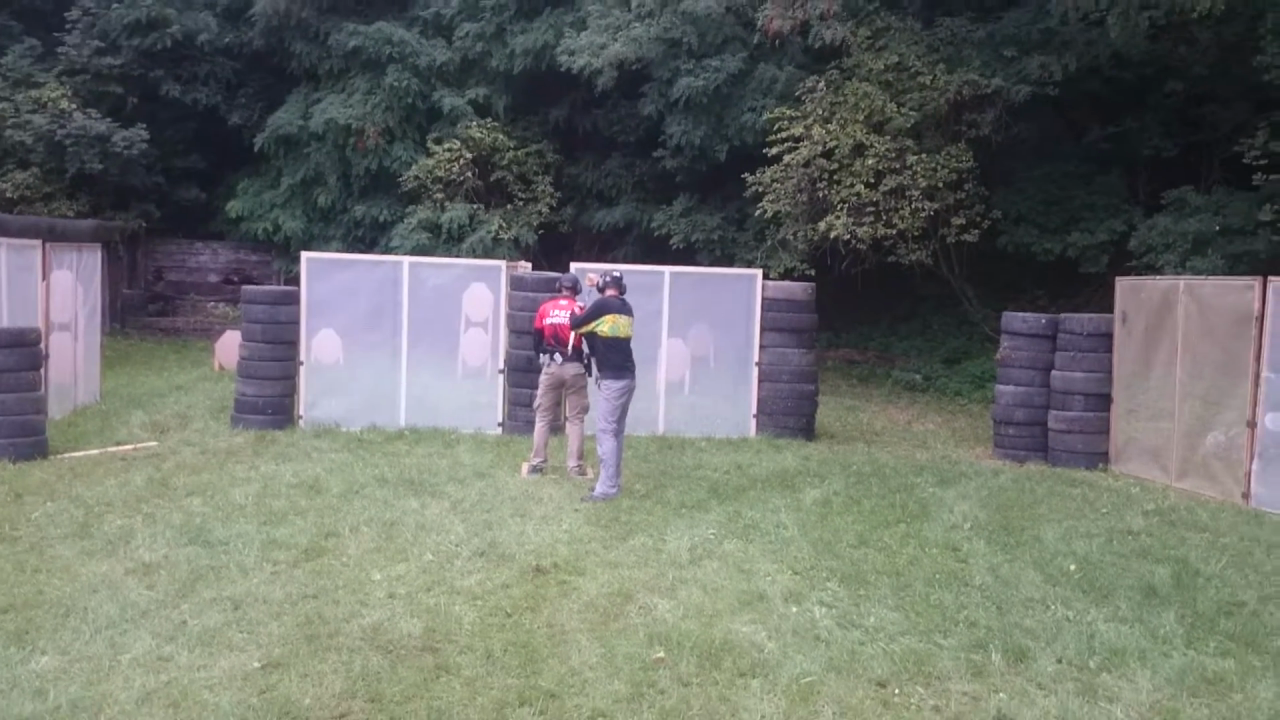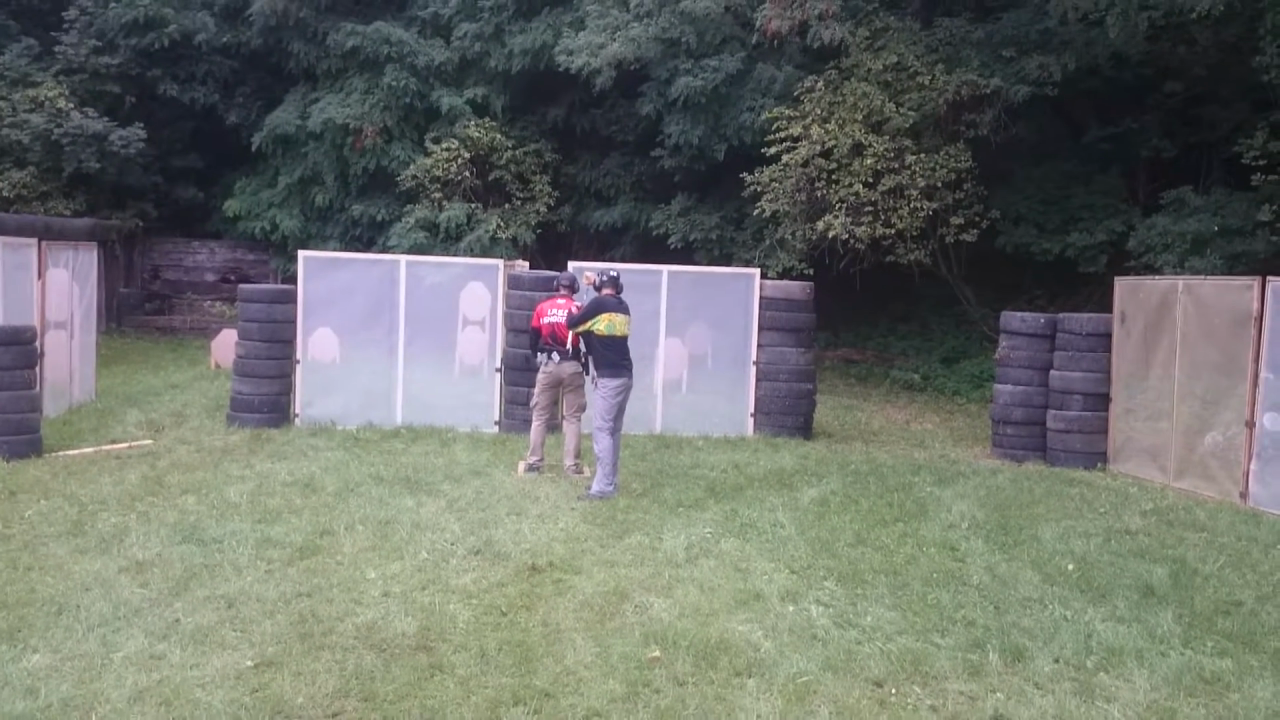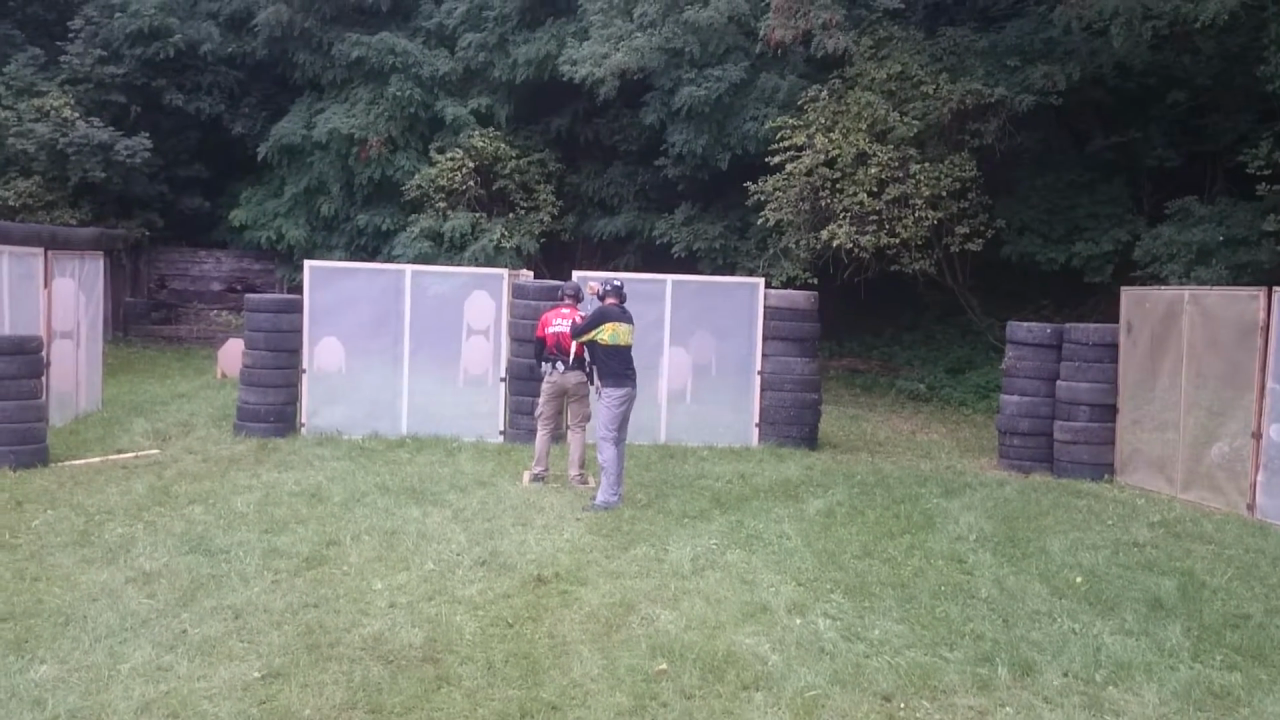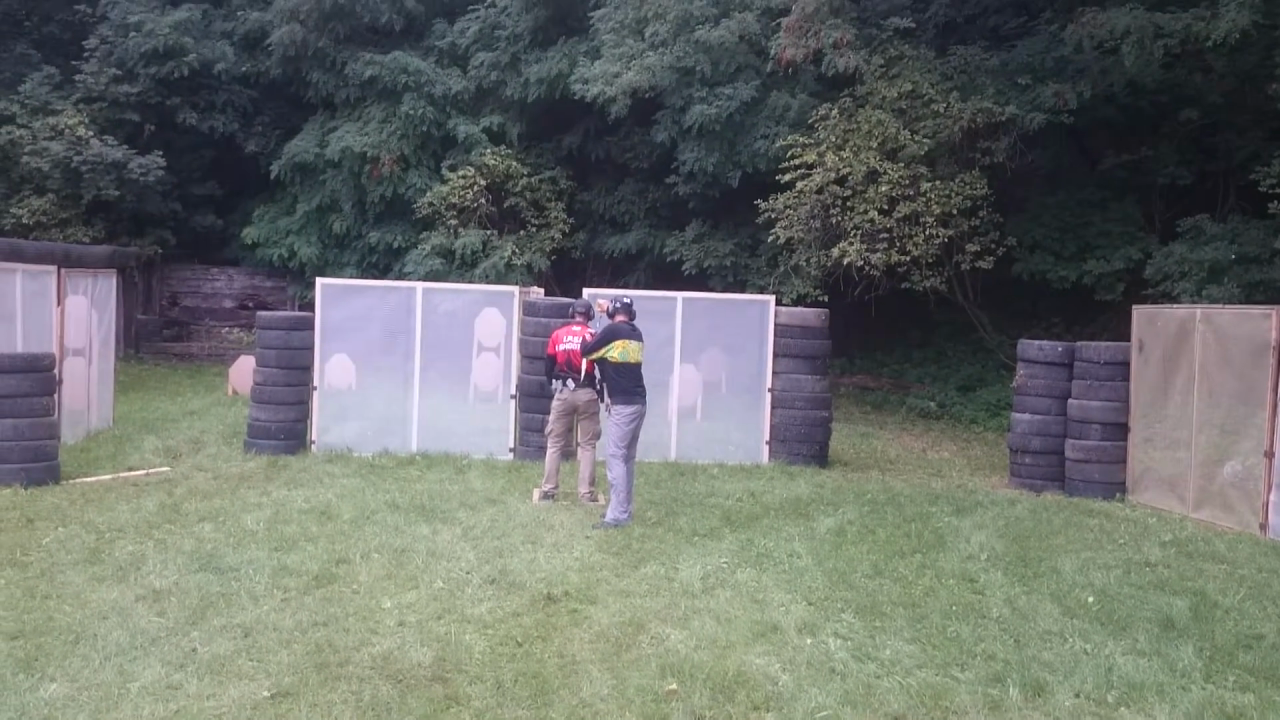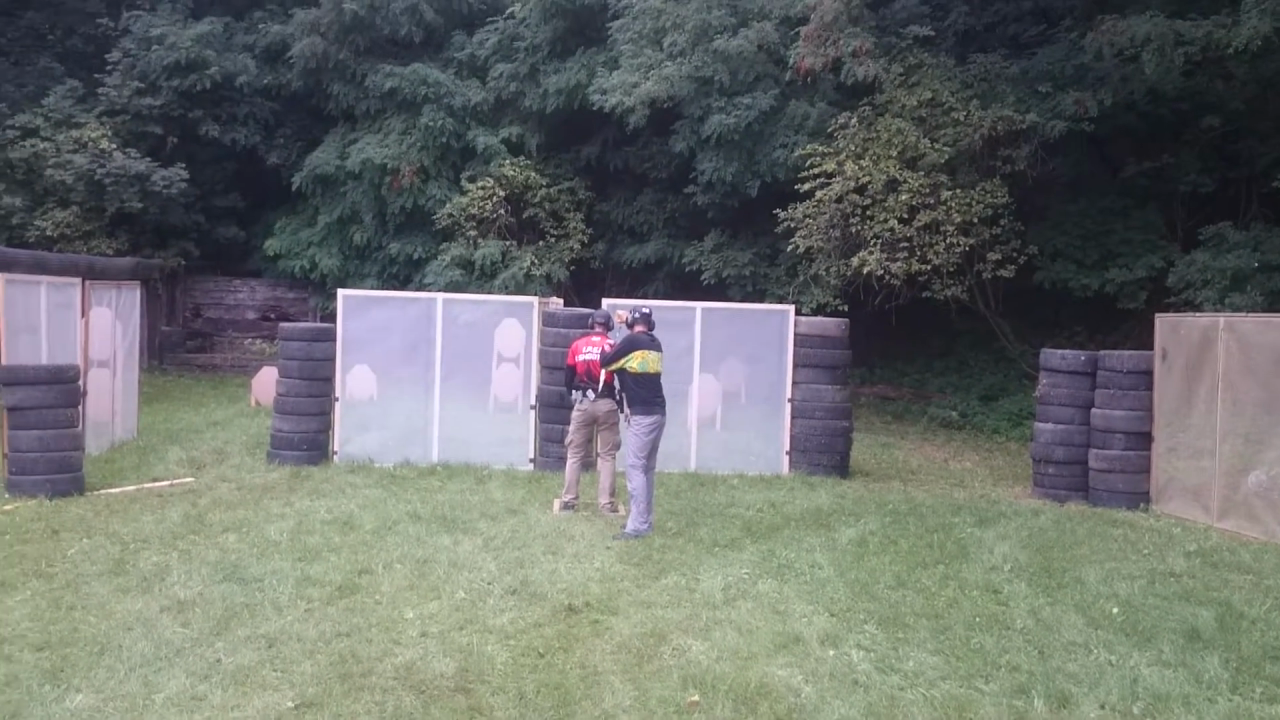
dt=0.4s
person 1, frame 1
left shoulder: (603, 304)
right shoulder: (626, 307)
left elbow: (575, 325)
left wrist: (577, 311)
right wrist: (597, 284)
left hip: (613, 378)
right hip: (626, 376)
left knee: (605, 431)
right knee: (616, 432)
left ankle: (606, 489)
right ankle: (612, 483)
person 1, frame 2
left shoulder: (599, 303)
right shoulder: (623, 306)
left elbow: (571, 324)
left wrist: (575, 311)
right wrist: (594, 303)
left hip: (610, 377)
right hip: (624, 375)
left knee: (602, 430)
right knee: (613, 430)
left ankle: (603, 487)
right ankle: (609, 482)
person 1, frame 3
left shoulder: (603, 312)
right shoulder: (626, 316)
left elbow: (575, 334)
left wrist: (580, 321)
left hip: (613, 386)
right hip: (628, 385)
left knee: (606, 439)
right knee: (617, 440)
left ankle: (607, 498)
right ankle: (614, 492)
person 1, frame 4
left shoulder: (613, 330)
right shoulder: (636, 333)
left elbow: (585, 352)
left wrist: (590, 338)
left hip: (623, 404)
right hip: (638, 402)
left knee: (615, 457)
right knee: (627, 458)
left ankle: (617, 516)
right ankle: (624, 510)
person 1, frame 5
left shoulder: (632, 340)
right shoulder: (655, 343)
left elbow: (605, 362)
left wrist: (609, 349)
left hip: (643, 414)
right hip: (657, 412)
left knee: (635, 468)
right knee: (647, 468)
left ankle: (638, 526)
right ankle: (644, 520)
person 2, frame 1
left shoulder: (545, 309)
right shoulder: (580, 310)
left elbow: (537, 339)
left hip: (551, 366)
right hip: (575, 368)
left knee: (543, 417)
right knee: (575, 419)
left ankle: (536, 463)
right ankle: (575, 466)
person 2, frame 2
left shoulder: (542, 308)
right shoulder: (578, 309)
left elbow: (533, 338)
left wrist: (539, 357)
right wrist: (587, 362)
left hip: (548, 365)
right hip: (572, 366)
left knee: (540, 416)
right knee: (573, 417)
left ankle: (533, 462)
right ankle: (572, 464)
person 2, frame 3
left shoulder: (547, 317)
right shoulder: (582, 319)
left elbow: (538, 348)
left hip: (553, 375)
right hip: (577, 376)
left knee: (545, 426)
right knee: (577, 427)
left ankle: (538, 472)
right ankle: (577, 475)
person 2, frame 4
left shoulder: (558, 335)
right shoulder: (593, 336)
left elbow: (549, 366)
left hip: (563, 392)
right hip: (587, 393)
left knee: (555, 443)
right knee: (587, 445)
left ankle: (548, 490)
right ankle: (587, 492)
person 2, frame 5
left shoulder: (577, 345)
right shoulder: (612, 346)
left elbow: (568, 376)
left hip: (583, 403)
right hip: (607, 404)
left knee: (575, 454)
right knee: (607, 455)
left ankle: (568, 501)
right ankle: (607, 503)
